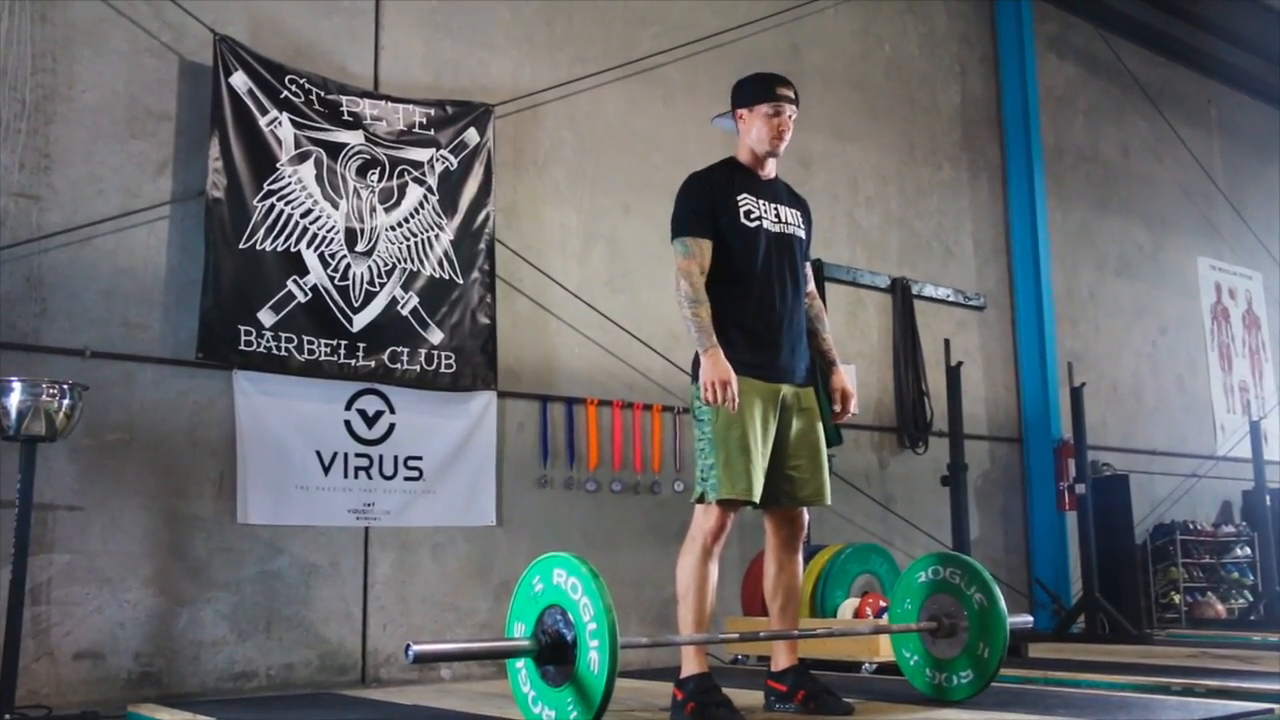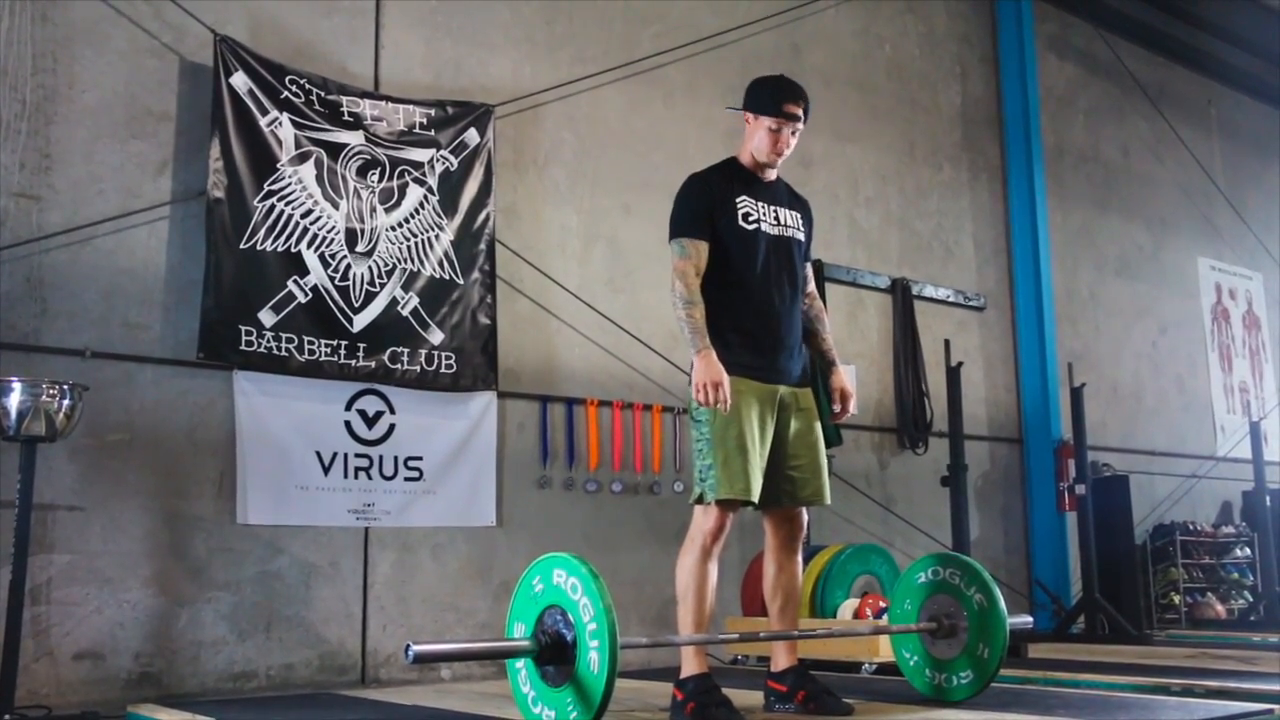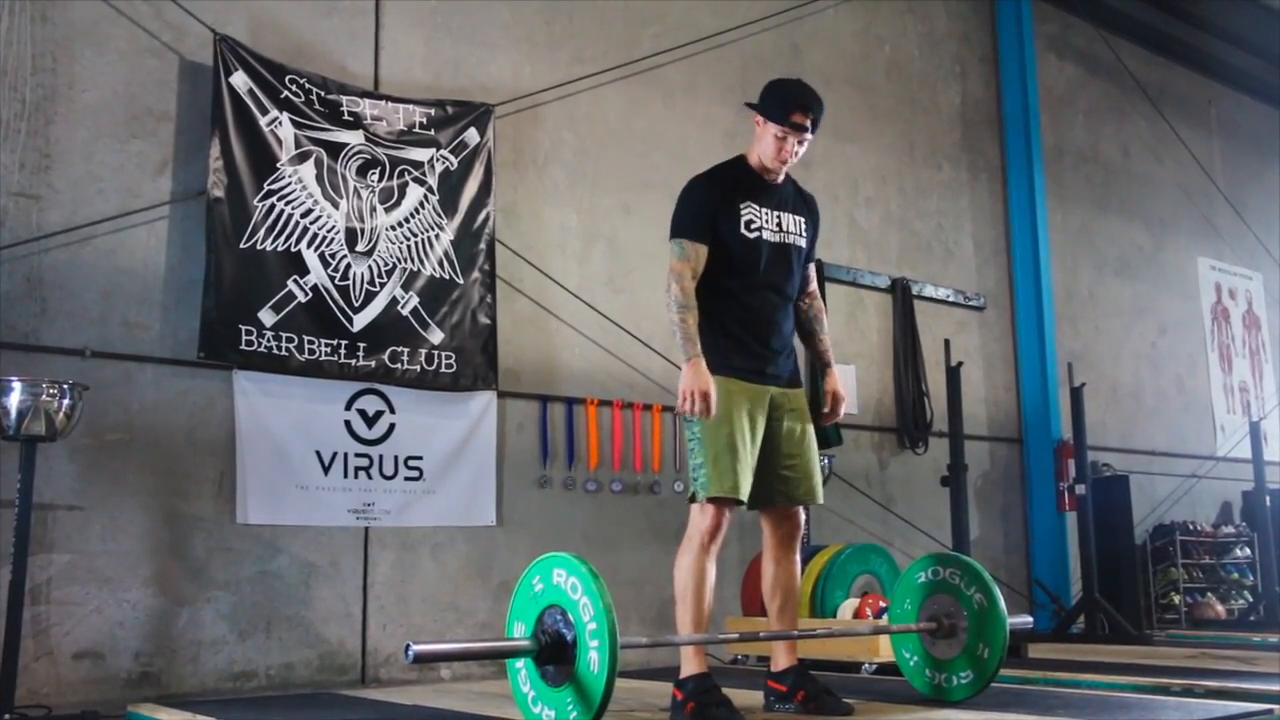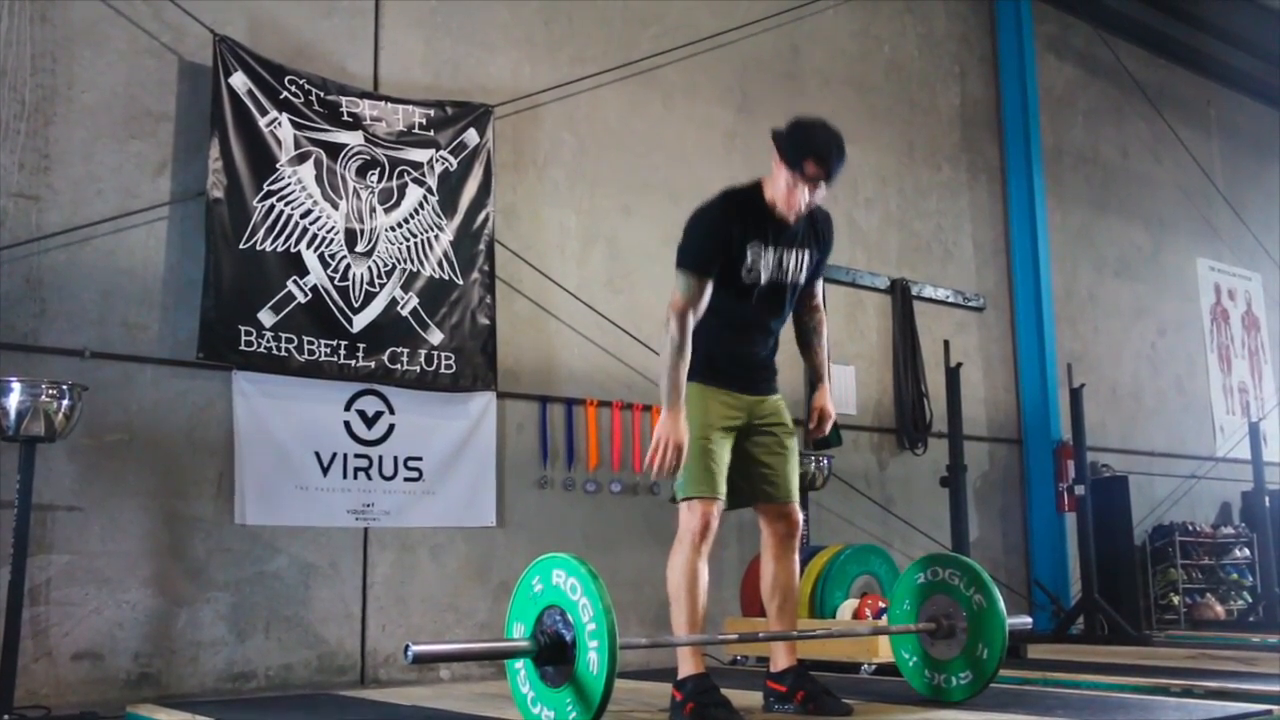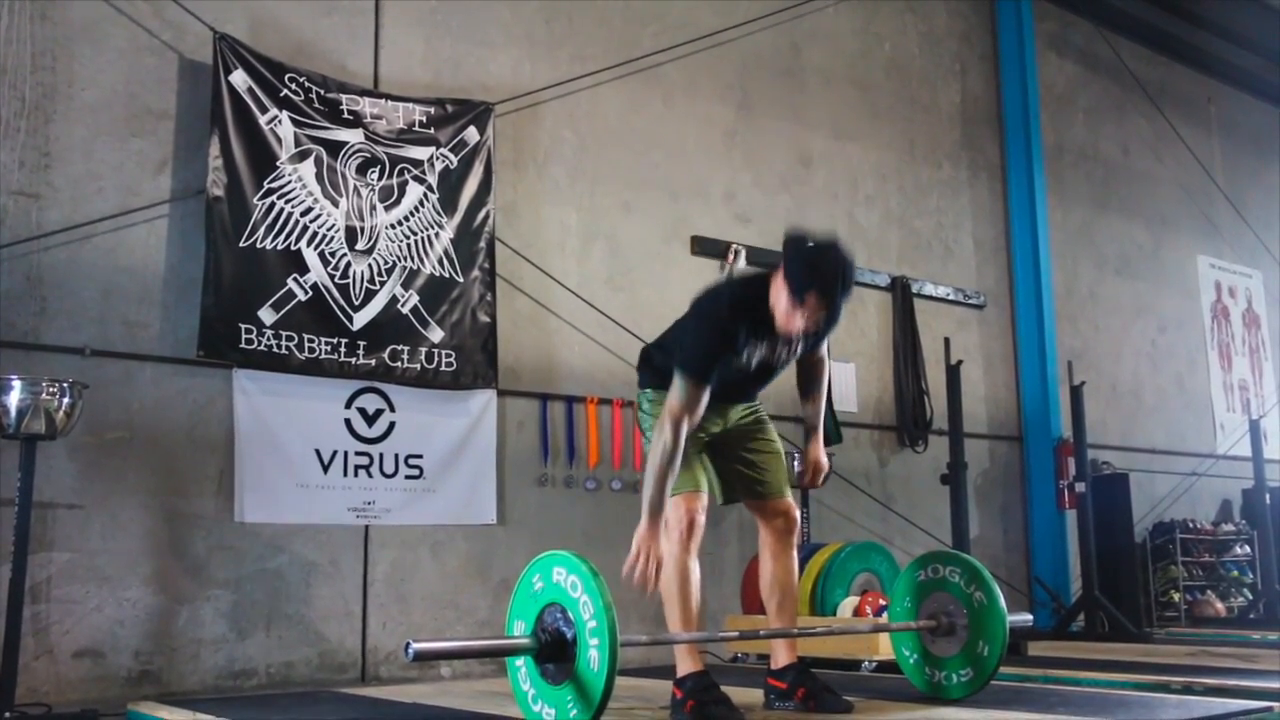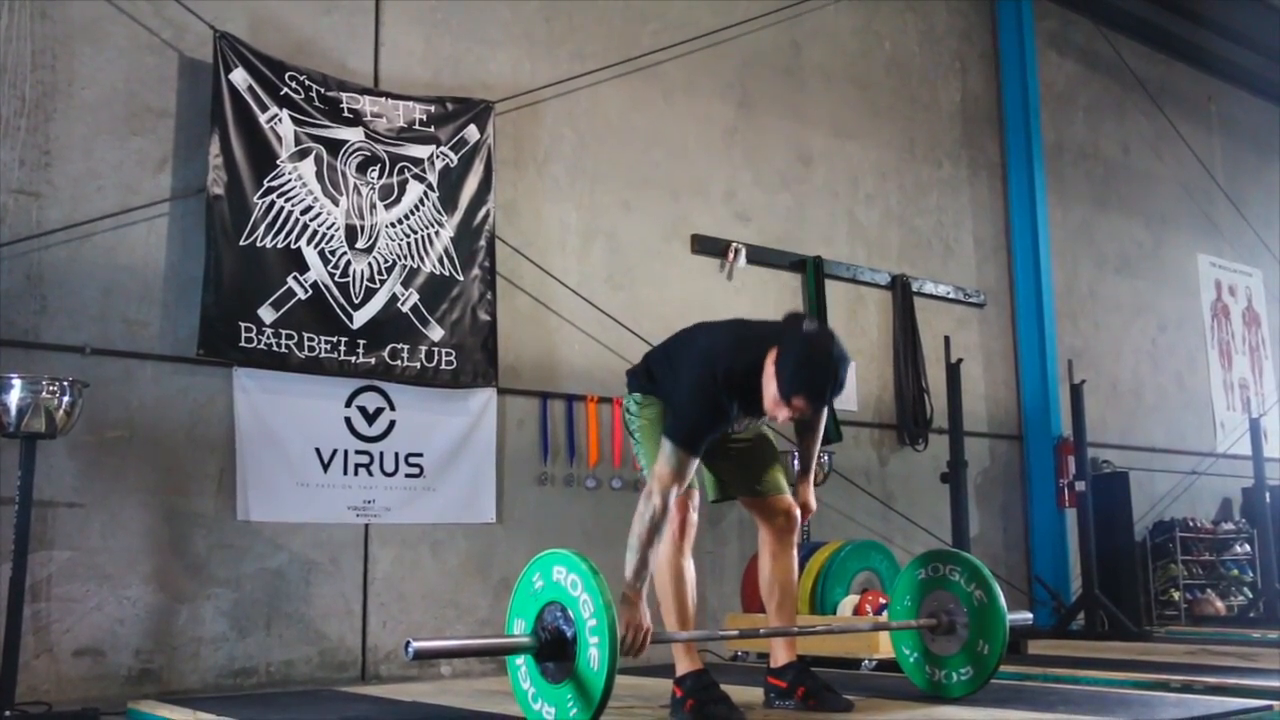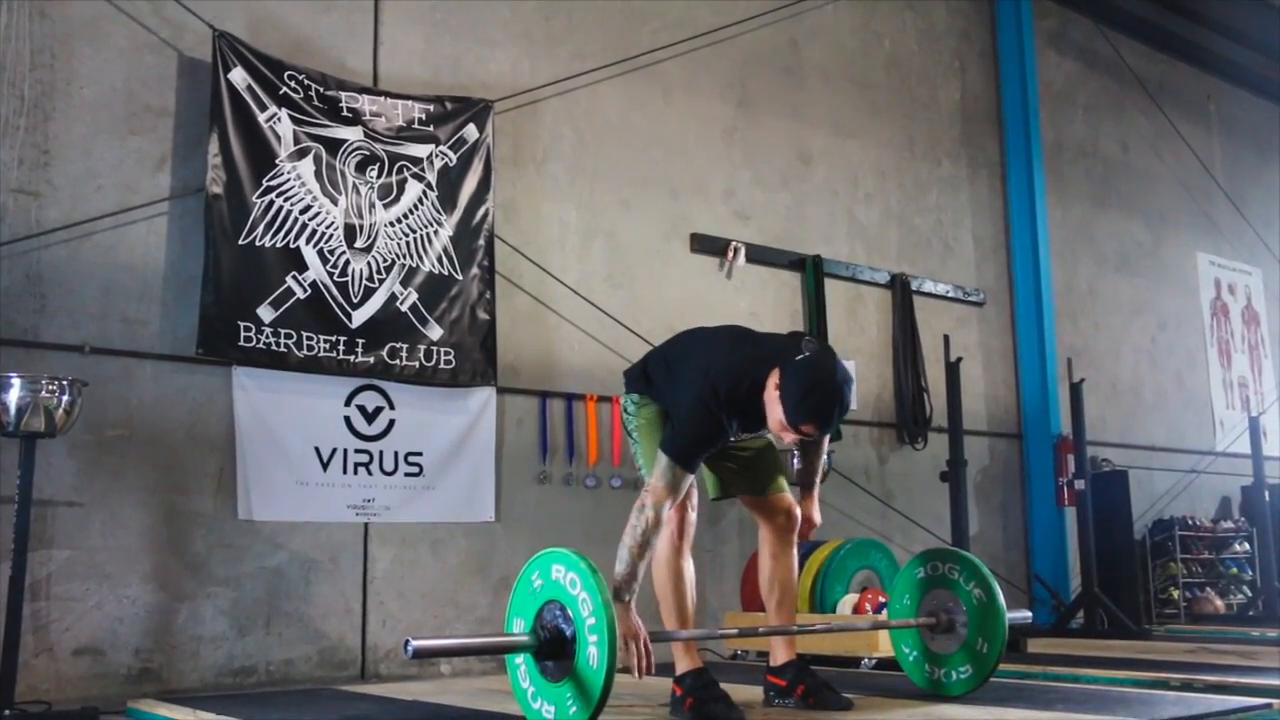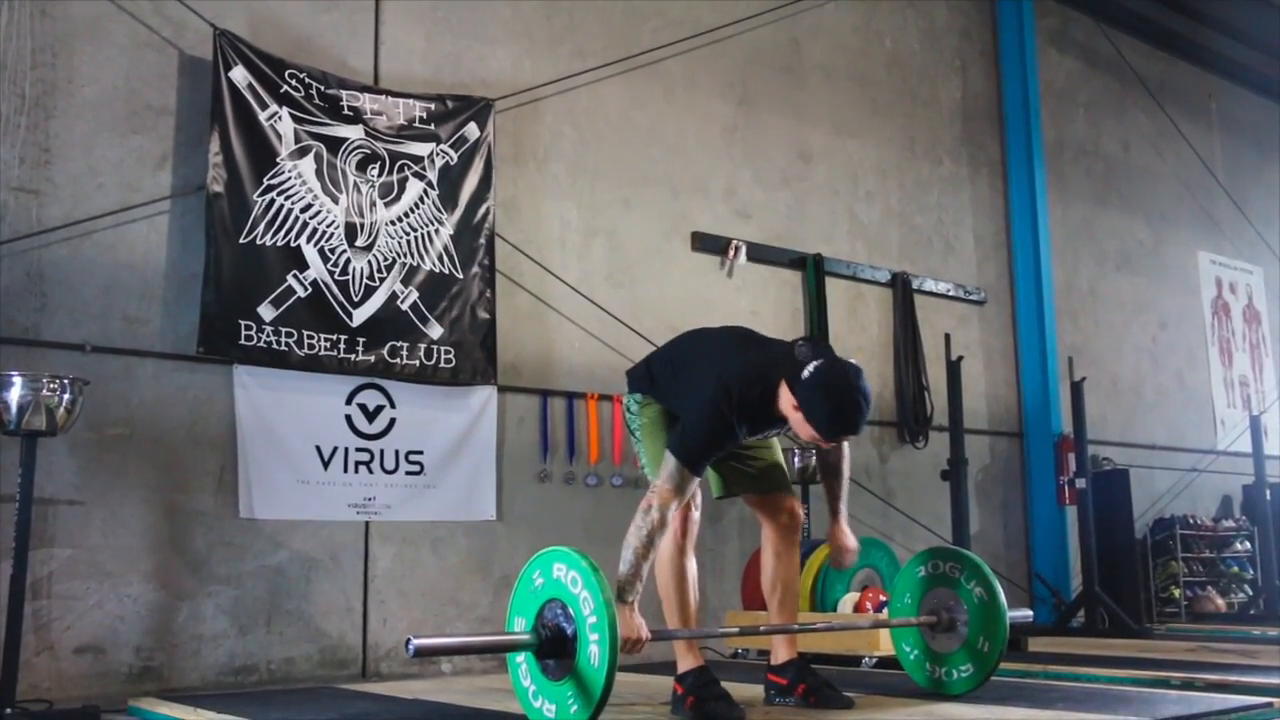
dt=0.2s
person 1, frame 1
left shoulder: (794, 203)
right shoulder: (708, 187)
right elbow: (690, 278)
left wrist: (832, 366)
right wrist: (710, 352)
left hip: (794, 381)
right hip: (736, 375)
left knee: (790, 522)
right knee: (715, 516)
person 1, frame 2
left shoulder: (797, 205)
right shoulder: (708, 189)
right elbow: (685, 278)
left wrist: (832, 367)
right wrist: (704, 354)
left hip: (791, 383)
right hip: (733, 377)
left knee: (789, 524)
right knee: (715, 518)
person 1, frame 3
left shoulder: (804, 205)
right shoulder: (712, 190)
right elbow: (682, 278)
left wrist: (829, 370)
right wrist: (693, 366)
left hip: (785, 385)
right hip: (724, 379)
left knee: (788, 523)
right knee: (711, 517)
person 1, frame 4
left shoulder: (817, 227)
right shoulder: (722, 216)
right elbow: (680, 313)
left wrist: (821, 382)
right wrist: (671, 411)
left hip: (760, 390)
right hip: (701, 383)
left knee: (785, 519)
right knee: (700, 516)
person 1, frame 5
left shoulder: (812, 314)
right shoulder: (723, 312)
left elbow: (815, 363)
right elbow: (675, 423)
left wrist: (815, 437)
right wrist: (651, 523)
left hip: (738, 403)
right hip: (670, 391)
left knee: (782, 517)
right knee: (688, 514)
left ankle: (785, 674)
person 1, frame 6
left shoulder: (813, 365)
right shoulder: (710, 384)
left elbow: (813, 413)
right elbow: (660, 495)
left wrist: (806, 479)
right wrist: (632, 600)
left hip: (733, 417)
right hip: (659, 398)
left knee: (784, 516)
right knee: (681, 514)
left ankle: (784, 672)
right ankle: (689, 680)
person 1, frame 7
left shoulder: (817, 378)
right shoulder: (710, 402)
left elbow: (815, 432)
right elbow: (652, 507)
left wrist: (809, 495)
right wrist: (623, 608)
left hip: (735, 414)
right hip: (657, 399)
left knee: (784, 515)
right knee: (679, 515)
left ankle: (784, 671)
right ankle: (689, 678)
person 1, frame 8
left shoulder: (820, 384)
right shoulder: (721, 407)
left elbow: (834, 449)
right elbow: (658, 506)
left wrist: (838, 523)
right wrist: (625, 608)
right hip: (661, 400)
left knee: (786, 514)
right knee: (683, 516)
left ankle: (784, 668)
right ankle: (690, 675)
